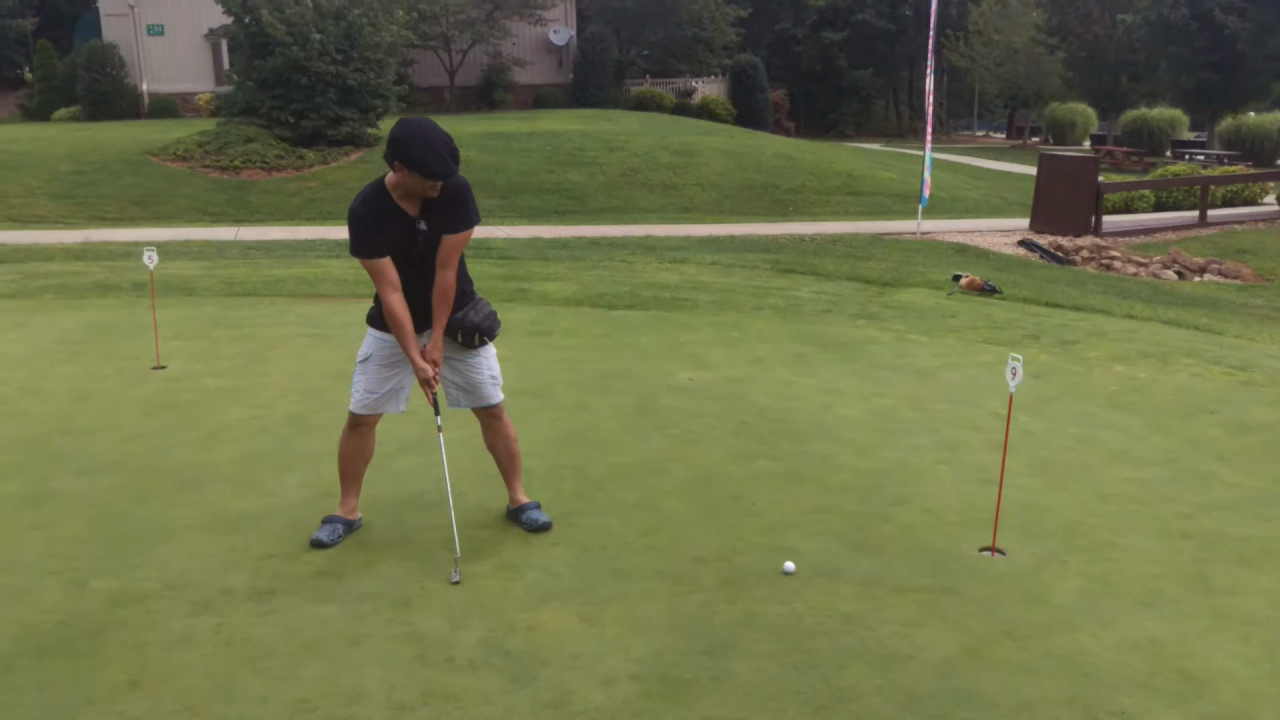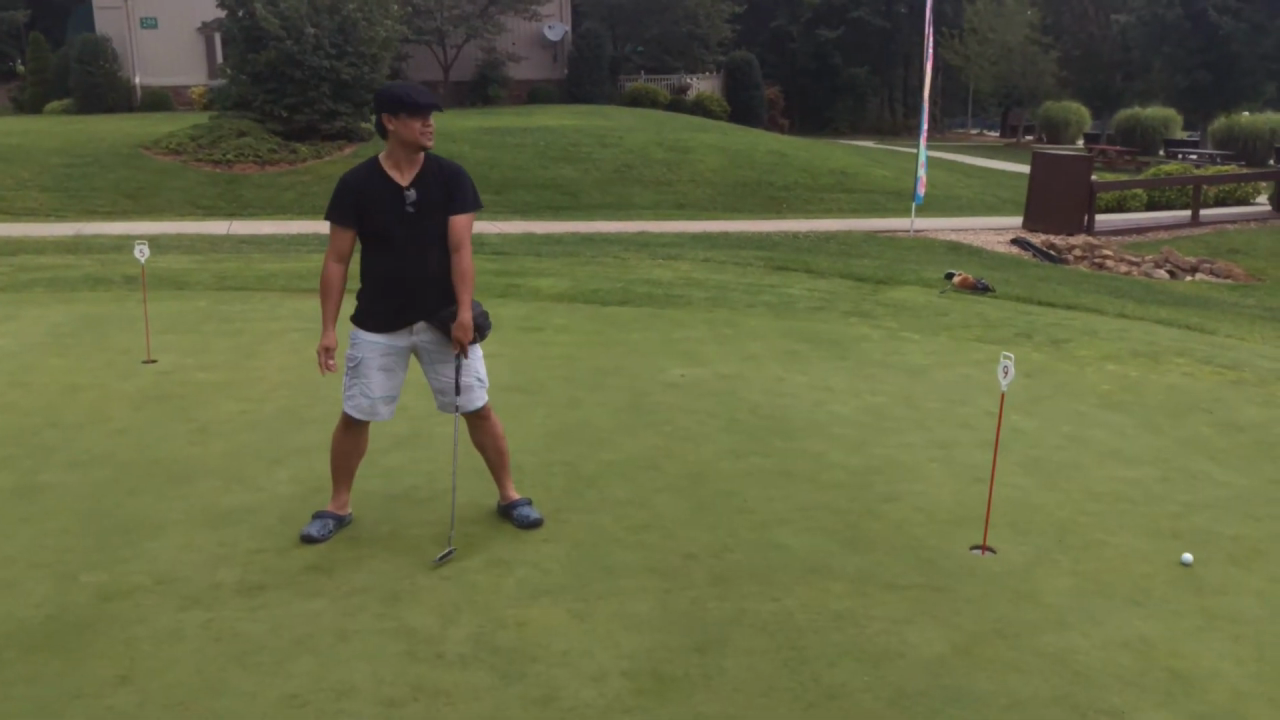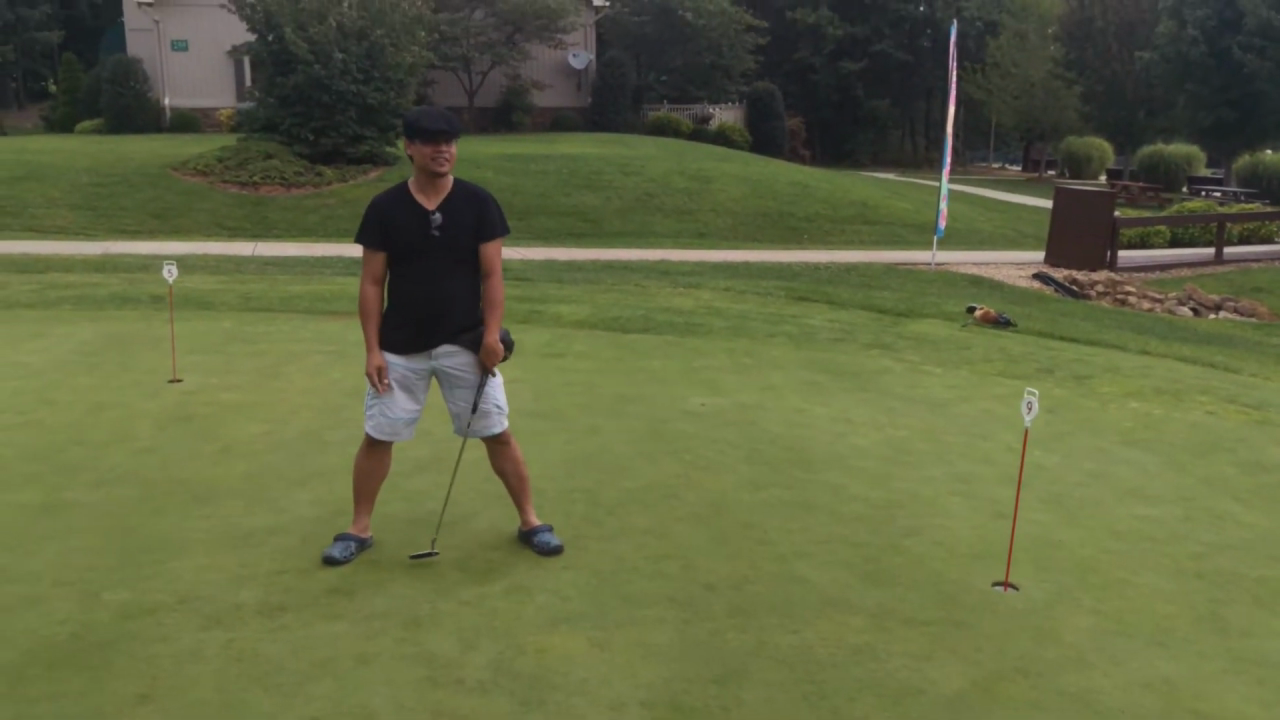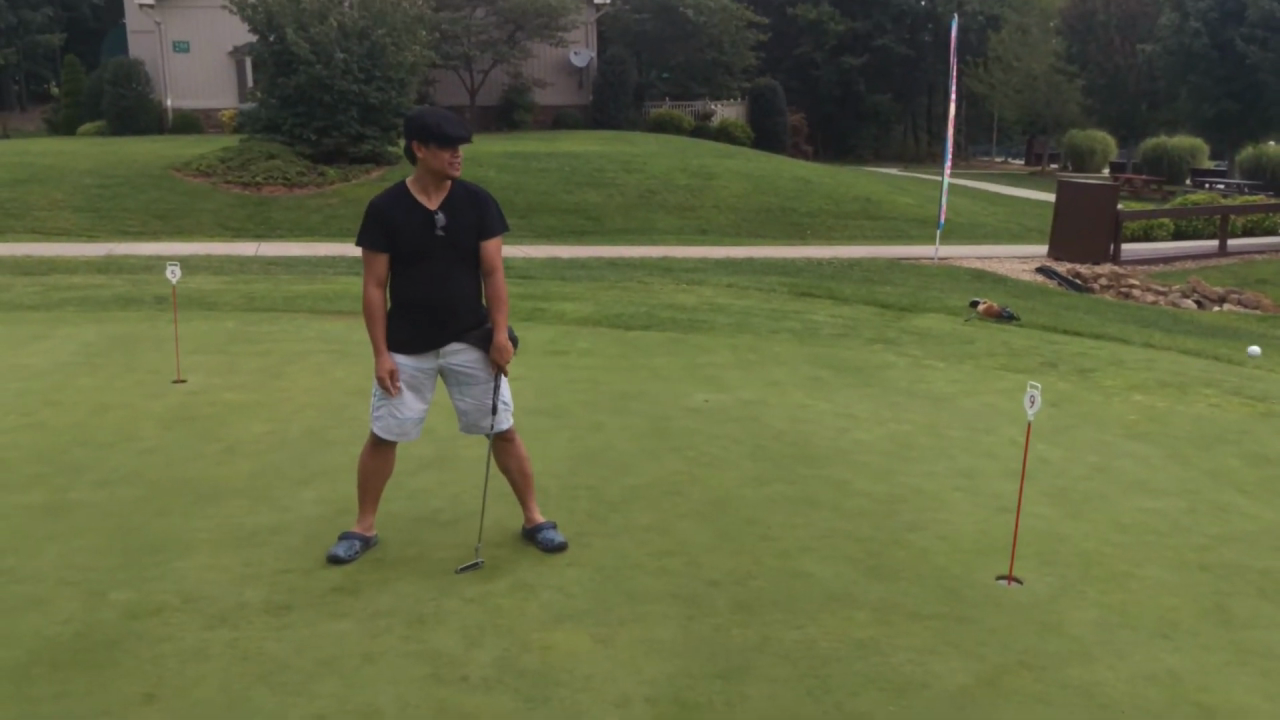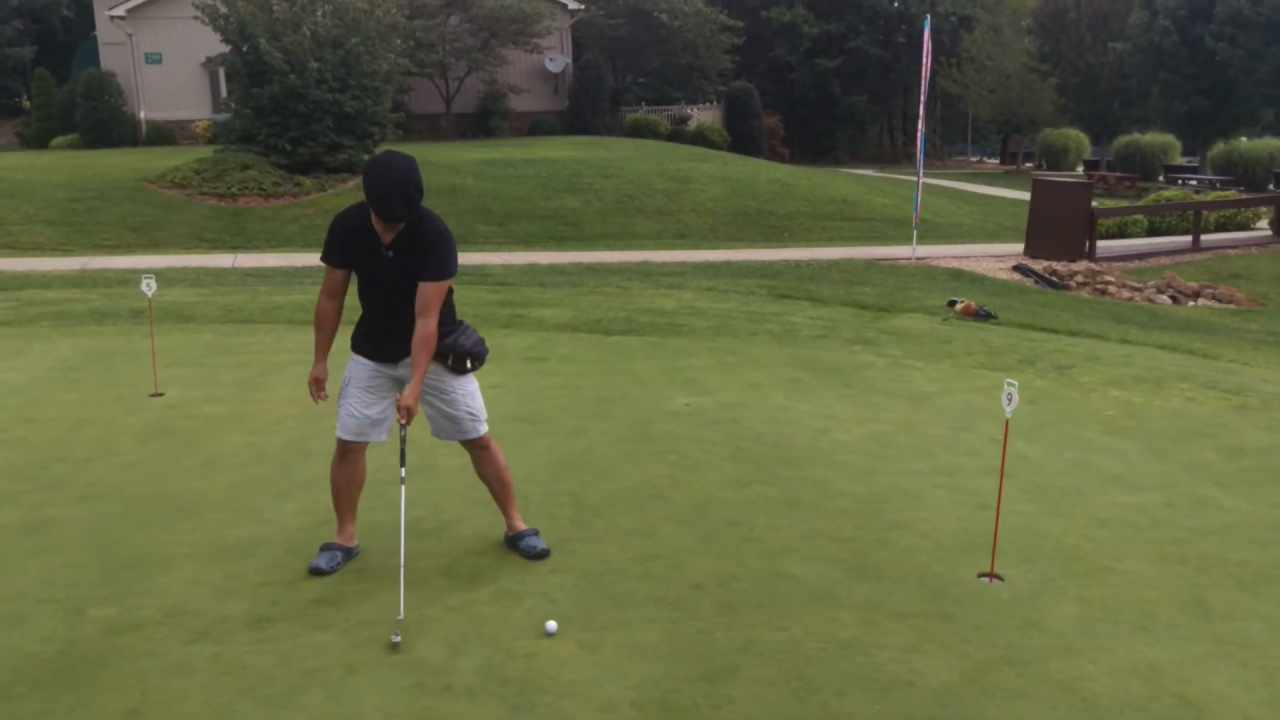
dt=1s
person 1, frame 1
left shoulder: (456, 191)
right shoulder: (366, 210)
left elbow: (447, 270)
right elbow: (390, 290)
left wrist: (437, 339)
right wrist: (414, 357)
left hip: (456, 316)
right hip: (393, 324)
left knee: (492, 408)
right knee: (361, 415)
left ankle: (518, 499)
right ankle: (347, 511)
person 1, frame 2
left shoulder: (451, 177)
right shoulder: (355, 184)
left elbow: (460, 250)
right elbow: (337, 261)
left wrist: (464, 312)
right wrist: (329, 329)
left hip: (442, 318)
right hip: (377, 325)
left knee: (477, 408)
right knee: (354, 416)
left ankle: (508, 494)
right ankle: (339, 506)
person 1, frame 3
left shoulder: (478, 203)
right shoulder: (384, 208)
left elbow: (492, 275)
right elbow: (372, 283)
left wrist: (491, 335)
right wrist: (373, 349)
left hip: (465, 343)
right hip: (401, 348)
left knee: (497, 434)
right knee: (377, 436)
left ankle: (529, 521)
right ankle: (359, 529)
person 1, frame 4
left shoulder: (478, 202)
right shoulder: (385, 208)
left elbow: (493, 273)
right elbow: (374, 286)
left wrist: (500, 333)
right wrist: (380, 352)
left hip: (470, 340)
right hip: (407, 348)
left knee: (503, 430)
right knee: (382, 436)
left ankle: (533, 518)
right ankle: (363, 528)
person 1, frame 5
left shoulder: (434, 234)
right shoulder: (346, 226)
left elbow: (427, 319)
right elbow: (331, 296)
left wrist: (415, 385)
right wrist: (319, 361)
left hip: (437, 350)
right hip: (373, 352)
left knee: (478, 438)
right knee: (349, 442)
left ankle: (516, 526)
right ankle: (345, 538)
